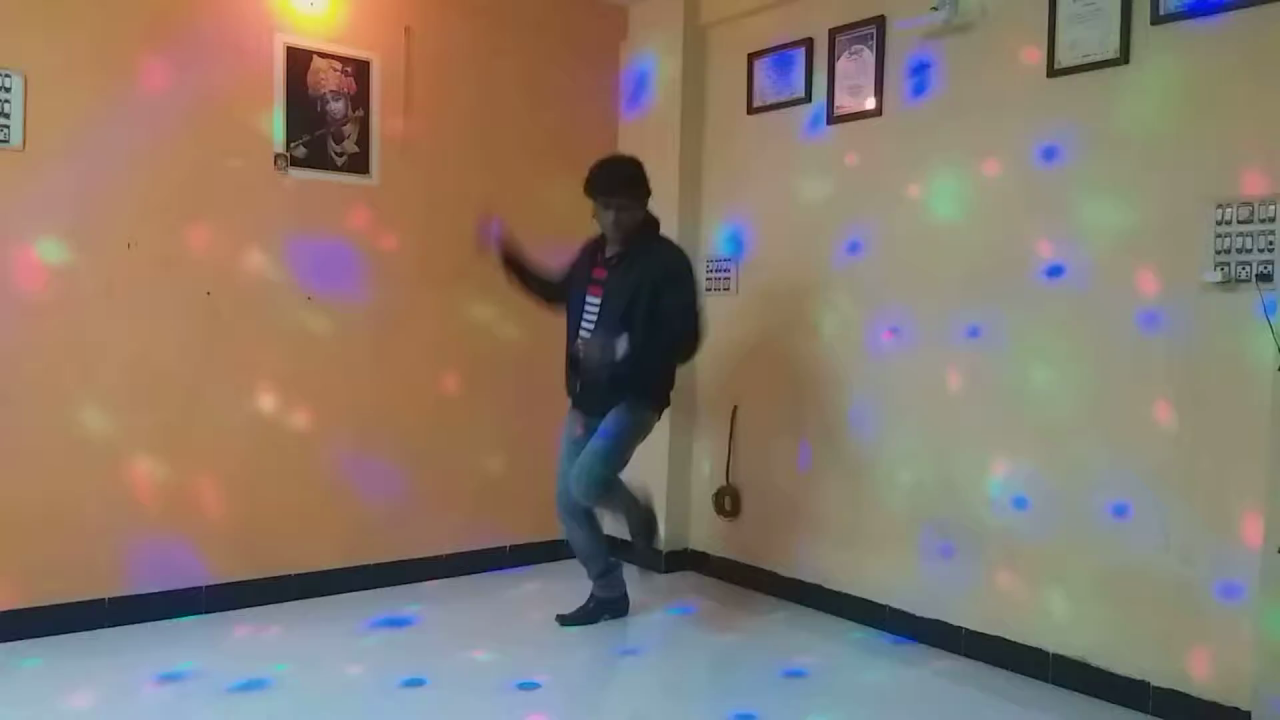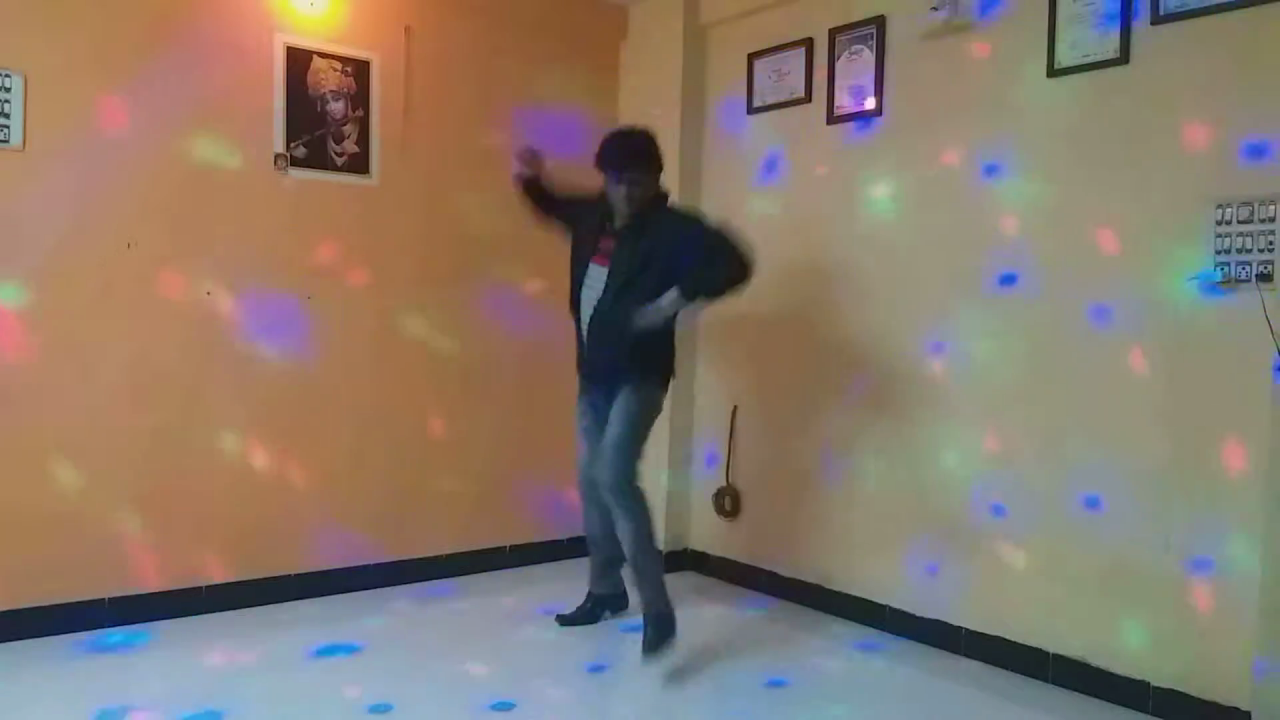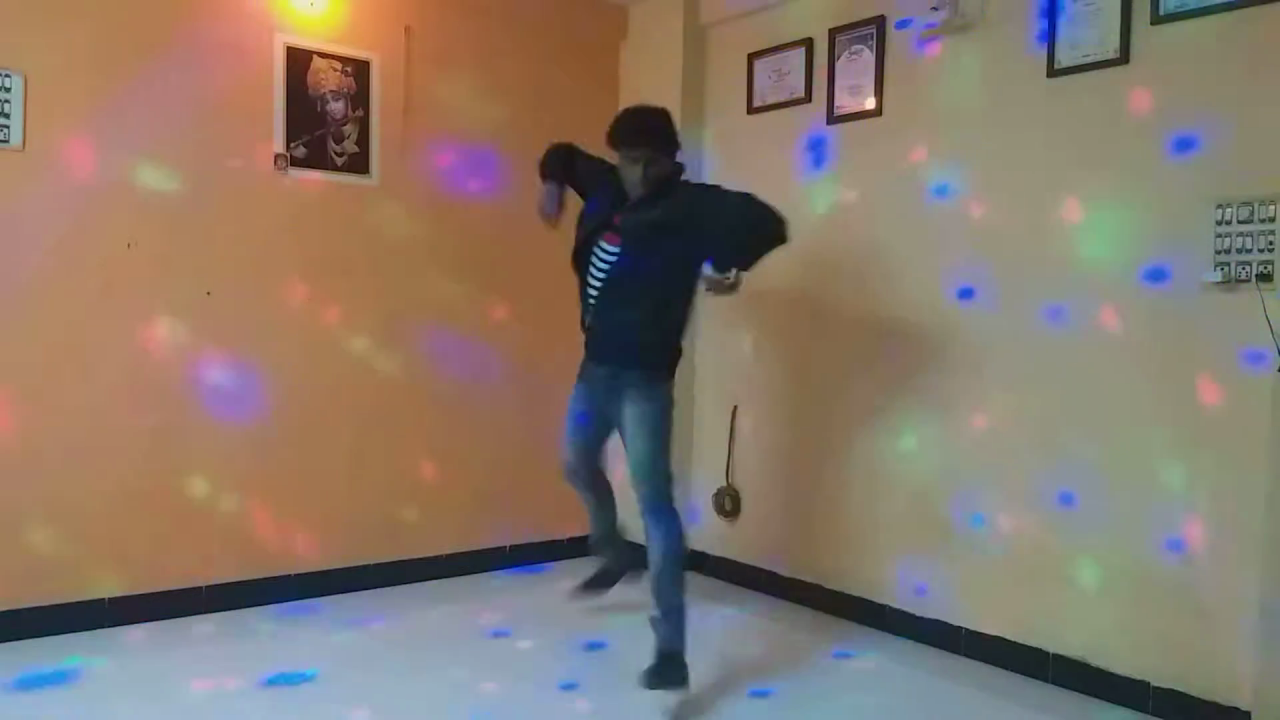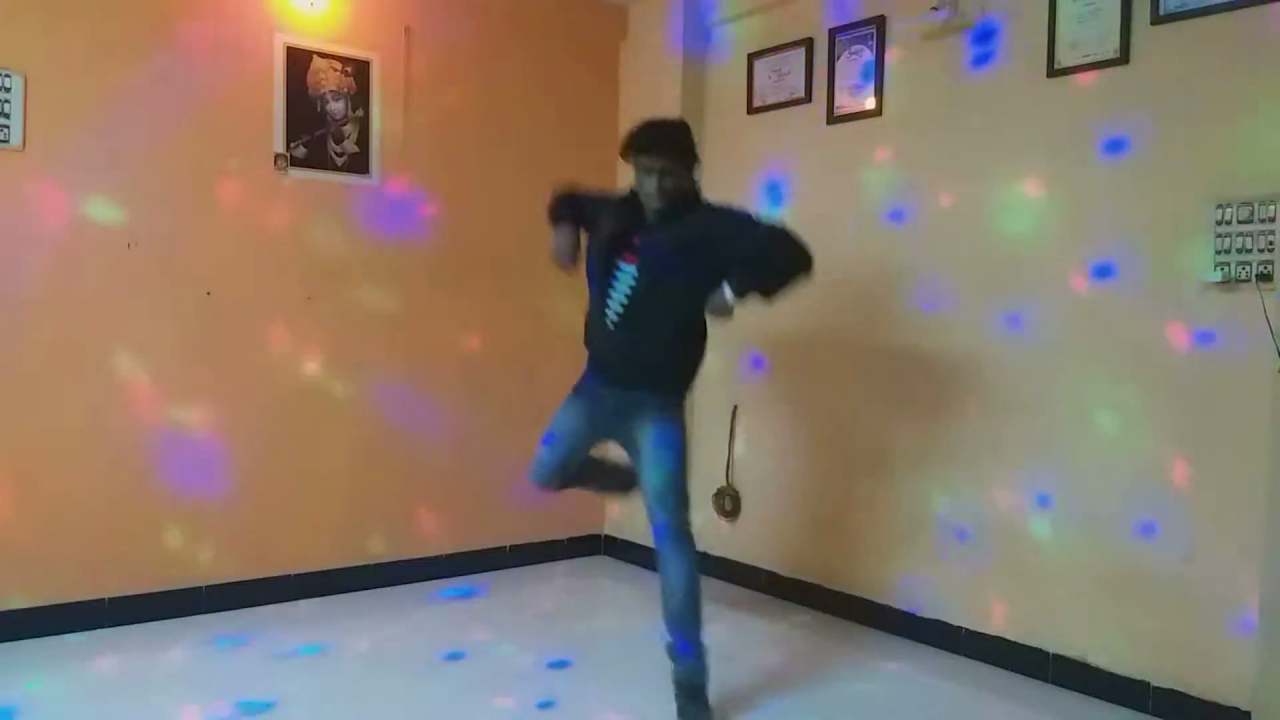
dt=0.1s
person 1, frame 1
left shoulder: (664, 261)
right shoulder: (592, 253)
left elbow: (683, 339)
right elbow: (552, 295)
left wrist: (622, 348)
right wrist: (509, 257)
left hip: (633, 398)
right hip: (587, 400)
left knee: (583, 485)
right knee: (567, 497)
left ankle: (638, 513)
right ankle: (607, 592)
person 1, frame 2
left shoulder: (676, 227)
right shoulder: (598, 214)
left elbow: (731, 265)
right elbow: (555, 207)
left wrist: (679, 296)
right wrist: (530, 178)
left hip: (635, 380)
right hip: (594, 377)
left knee: (612, 478)
right knee: (589, 482)
left ankle: (656, 608)
right ankle: (605, 591)
person 1, frame 3
left shoulder: (689, 205)
right shoulder: (607, 188)
left elbow: (766, 224)
right elbow: (563, 156)
left wrist: (724, 266)
right wrist: (551, 182)
left hip: (642, 375)
right hip: (595, 365)
left knee: (651, 494)
right knee: (579, 466)
left ankle: (670, 645)
right ankle: (616, 556)
person 1, frame 4
left shoulder: (709, 227)
right shoulder: (621, 213)
left elbow: (792, 257)
right elbow: (572, 203)
left wrist: (739, 286)
right wrist: (565, 227)
left hip: (654, 399)
right hip: (597, 387)
left knee: (668, 528)
right knee: (546, 474)
right ankle: (629, 479)
